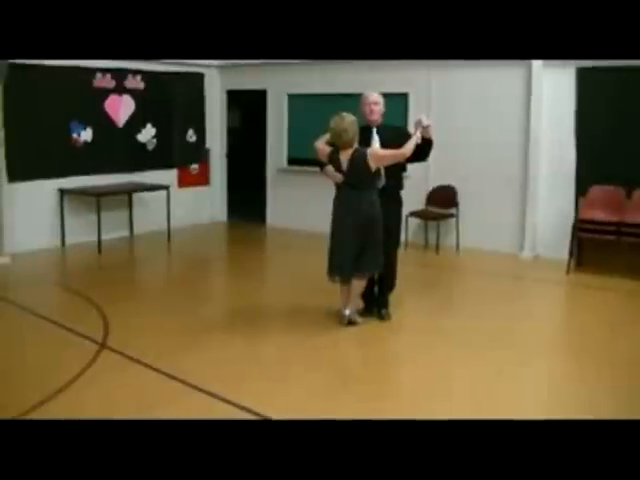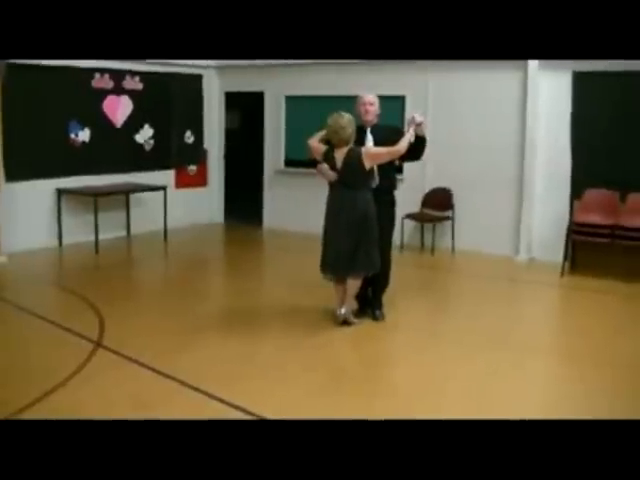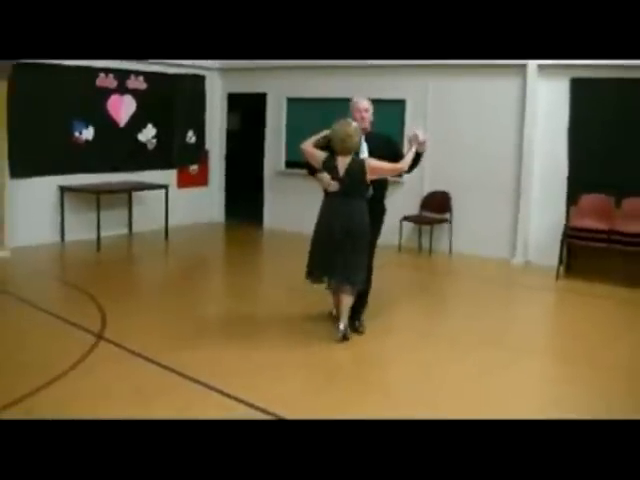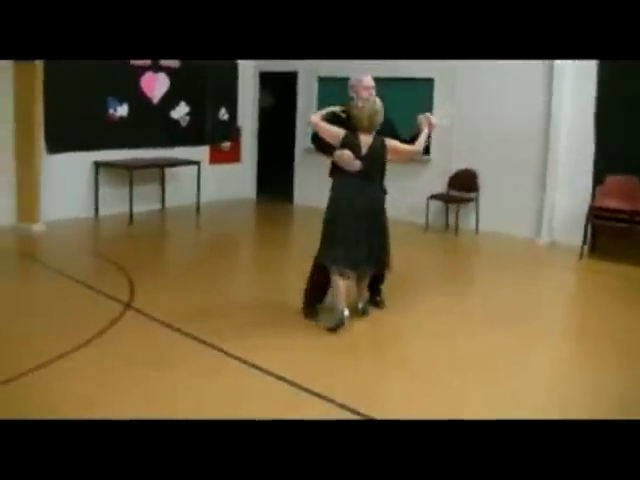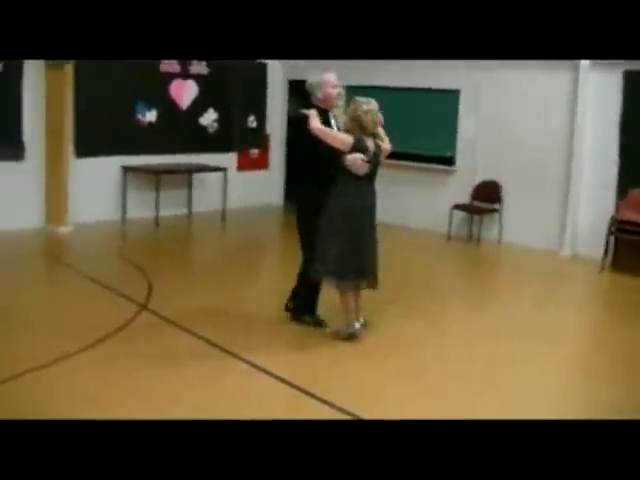
dt=0.7s
person 1, frame 1
left shoulder: (397, 133)
left elbow: (418, 155)
left wrist: (425, 135)
right wrist: (328, 168)
left hip: (390, 201)
left knee: (389, 251)
left ankle: (383, 301)
right ankle: (368, 300)
person 1, frame 2
left shoulder: (391, 133)
left elbow: (413, 154)
left wrist: (419, 133)
right wrist: (322, 166)
left hip: (383, 201)
left knee: (382, 252)
left ankle: (376, 302)
right ankle: (363, 300)
person 1, frame 3
left shoulder: (384, 142)
left elbow: (404, 166)
left wrist: (418, 150)
right wrist: (320, 174)
left hip: (372, 209)
left knee: (364, 261)
left ankle: (356, 313)
person 1, frame 4
left shoulder: (384, 122)
right shoulder: (340, 117)
right elbow: (318, 138)
left wrist: (422, 133)
right wrist: (335, 153)
left ankle: (374, 290)
right ankle: (312, 299)
person 1, frame 5
left shoulder: (330, 118)
right shoulder: (307, 118)
left elbow: (338, 147)
right elbow: (316, 146)
right wrist: (344, 159)
left hip: (326, 196)
right hip: (311, 197)
left knee: (319, 252)
right knee: (314, 253)
left ankle: (298, 304)
right ankle: (302, 309)
person 2, frame 1
left shoulder: (331, 155)
right shoulder: (369, 155)
left elbow: (318, 143)
right elbow: (404, 153)
left wrist: (334, 132)
right wrist: (417, 135)
left hip: (343, 210)
right hip: (366, 211)
left knee: (345, 258)
right knee: (363, 262)
left ankle: (344, 306)
right ankle: (350, 309)
person 2, frame 2
left shoulder: (326, 154)
right shoulder: (364, 154)
left elbow: (312, 141)
right elbow: (398, 150)
left wrist: (329, 131)
right wrist: (411, 132)
left hip: (336, 209)
right hip: (360, 210)
left knee: (340, 258)
right knee: (358, 261)
left ankle: (340, 307)
right ankle: (346, 309)
person 2, frame 3
left shoulder: (326, 161)
right shoulder: (366, 166)
left elbow: (305, 146)
right elbow: (401, 167)
left wrist: (324, 133)
right wrist: (413, 148)
left hip: (330, 219)
right hip: (355, 221)
left knee: (333, 267)
right knee: (351, 273)
left ankle: (338, 311)
right ankle: (343, 322)
person 2, frame 4
left shoulder: (344, 138)
right shoulder: (386, 145)
left elbow: (314, 120)
right elbow: (416, 150)
left wrist: (330, 110)
right wrist: (425, 129)
left hip: (343, 202)
right hip: (371, 203)
left knee: (338, 255)
right knee: (365, 253)
left ankle: (341, 309)
right ankle: (362, 302)
person 2, frame 5
left shoulder: (349, 141)
right shoulder: (377, 146)
left elbow: (316, 127)
right elbow: (388, 146)
left wrist: (313, 114)
right wrist: (378, 127)
left hip: (344, 208)
right hip: (365, 208)
left knee: (341, 264)
right knee: (358, 263)
left ankle: (351, 324)
right ankle: (357, 317)
